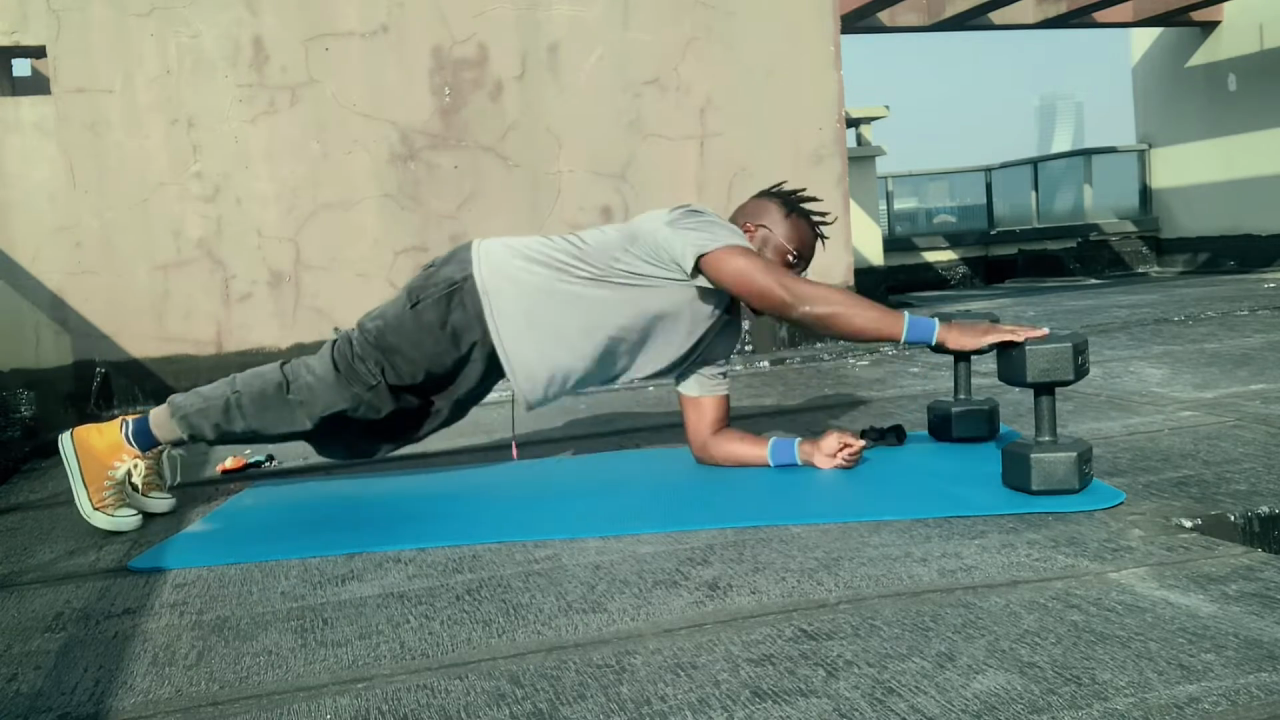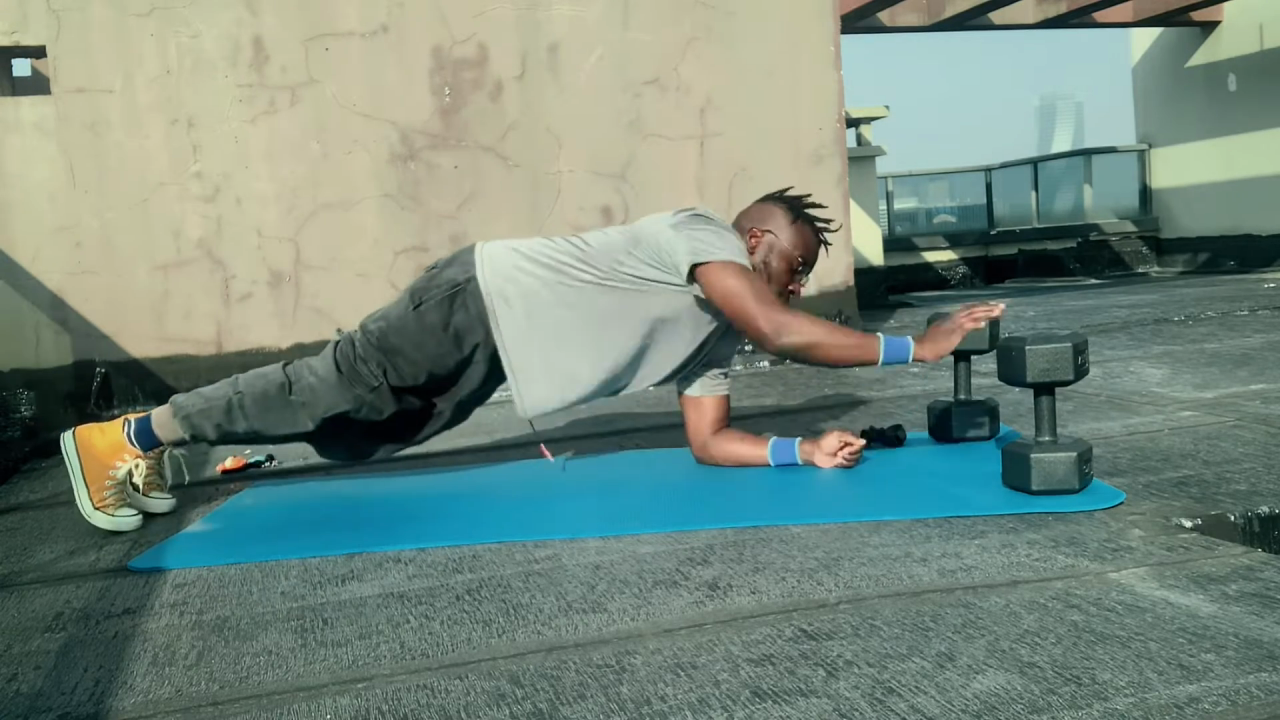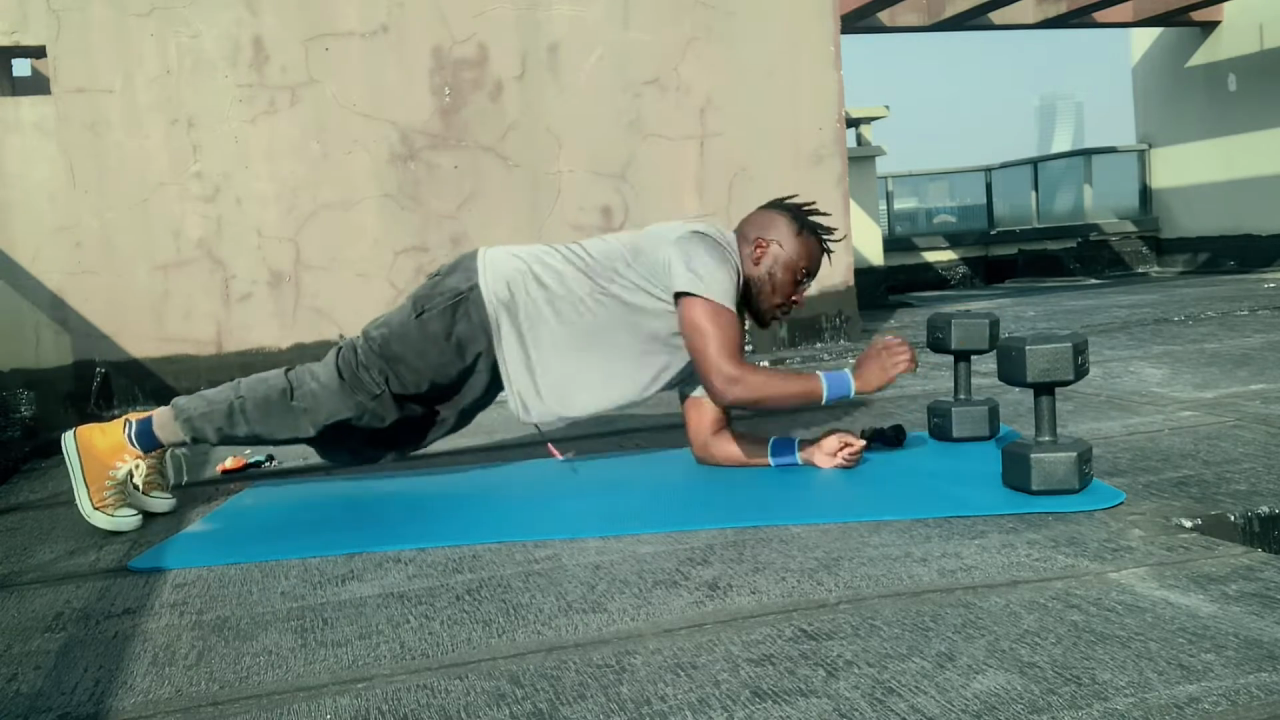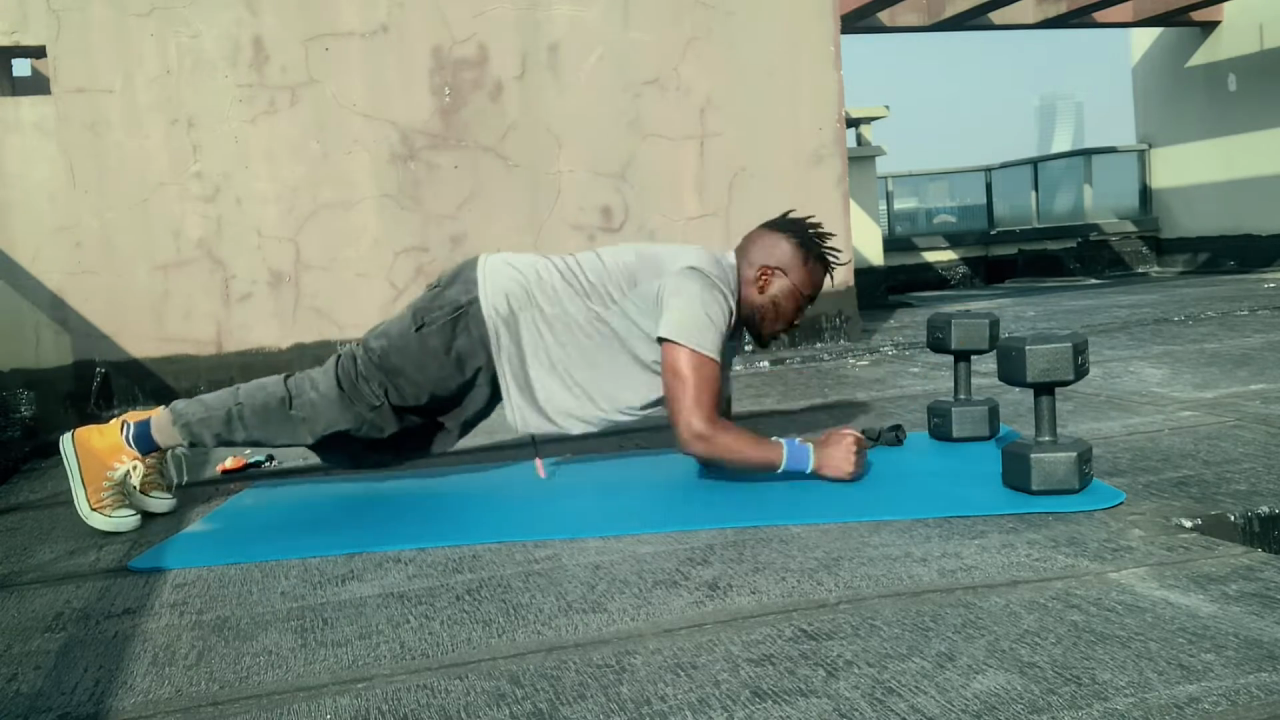
dt=0.1s
person 1, frame 1
left shoulder: (711, 320)
right shoulder: (692, 231)
left elbow: (709, 440)
right elbow: (800, 304)
left wrist: (804, 449)
right wrist: (935, 330)
left hip: (497, 350)
right hip: (473, 299)
left knee: (358, 430)
right knee: (325, 386)
left ankle: (167, 440)
right ankle: (120, 441)
person 1, frame 2
left shoulder: (711, 329)
right shoulder: (696, 234)
left elbow: (709, 440)
right elbow: (783, 330)
left wrist: (801, 450)
right wrist: (911, 344)
left hip: (490, 359)
right hip: (474, 304)
left knee: (352, 433)
right knee: (325, 391)
left ankle: (164, 443)
right ankle: (124, 439)
person 1, frame 3
left shoulder: (717, 307)
right shoulder: (701, 254)
left elbow: (708, 438)
right elbow: (731, 382)
left wrist: (799, 448)
right wrist: (848, 381)
left hip: (501, 355)
right hip: (480, 309)
left knee: (360, 431)
right knee: (330, 395)
left ankle: (169, 434)
right ankle: (123, 440)
person 1, frame 4
left shoulder: (715, 331)
right shoulder: (694, 283)
left elbow: (695, 438)
right elbow: (702, 430)
left wrist: (786, 452)
right wrist: (806, 454)
left hip: (490, 369)
right hip: (478, 322)
left knee: (347, 428)
right knee: (325, 405)
left ankle: (166, 438)
right ankle: (124, 441)
